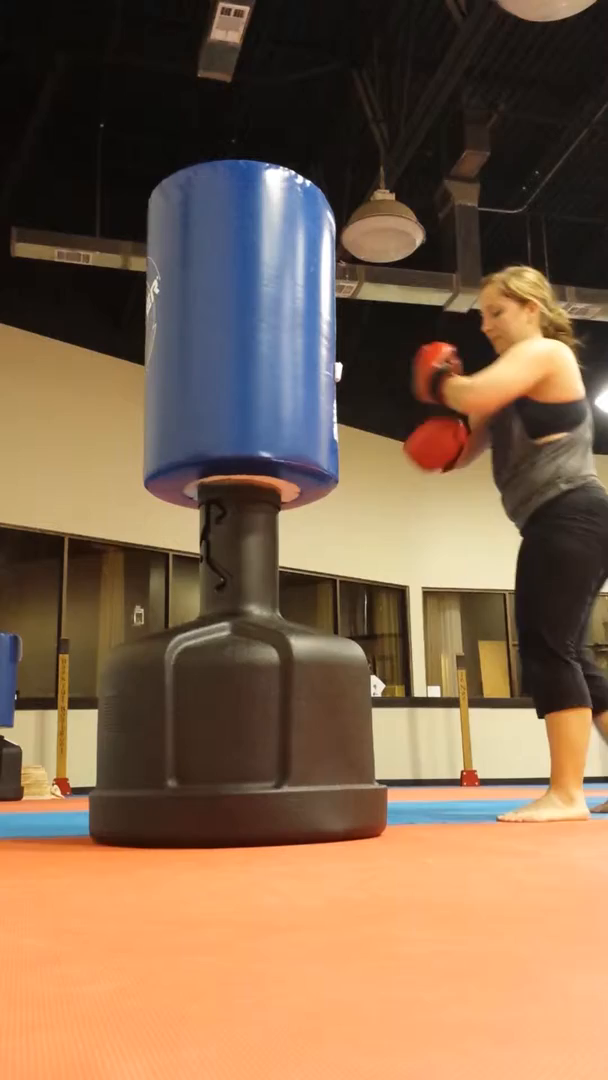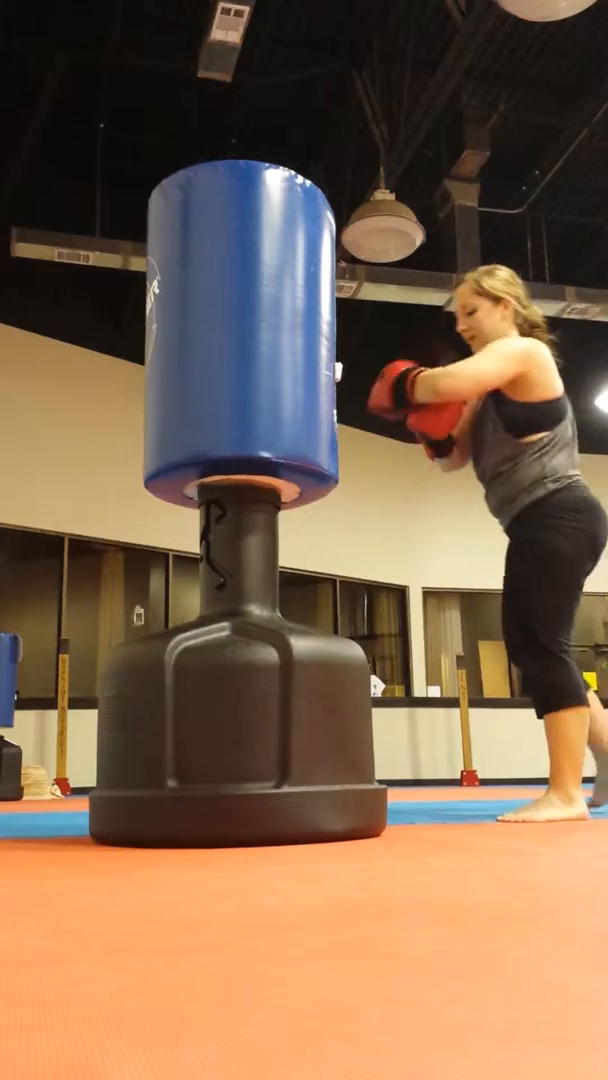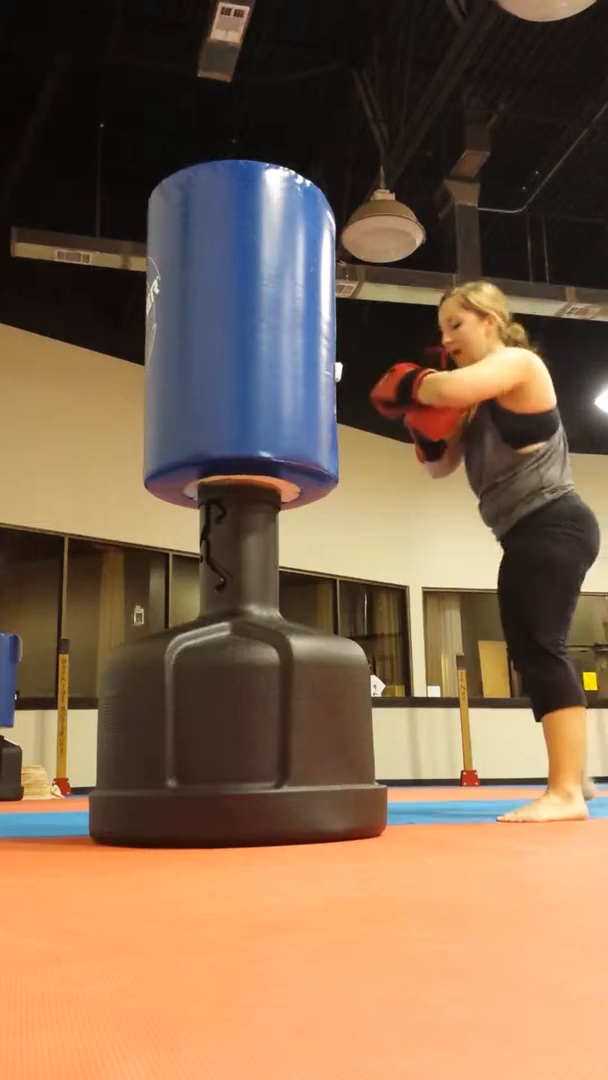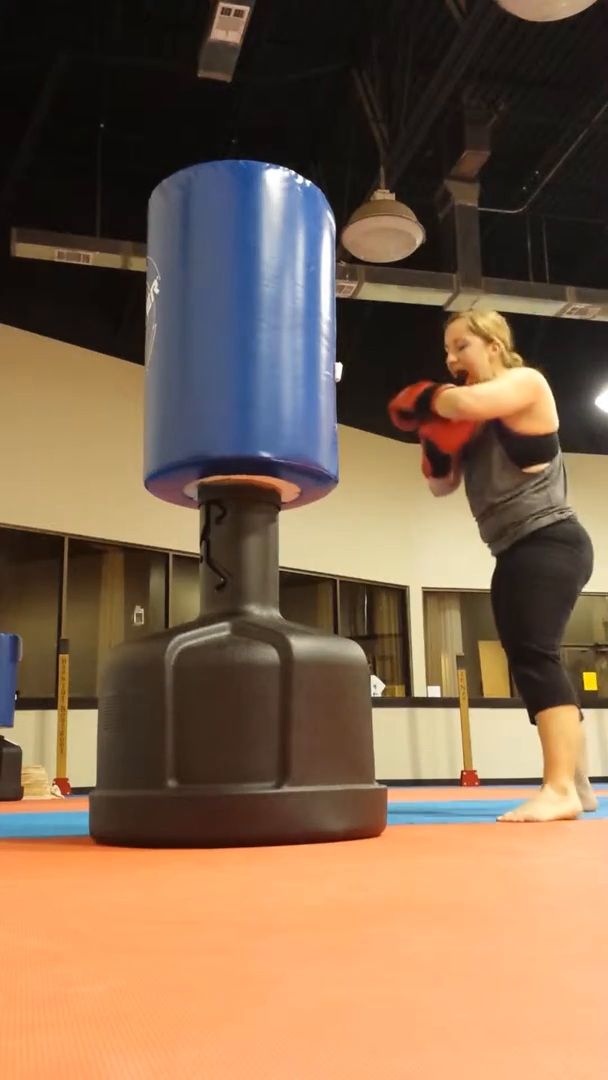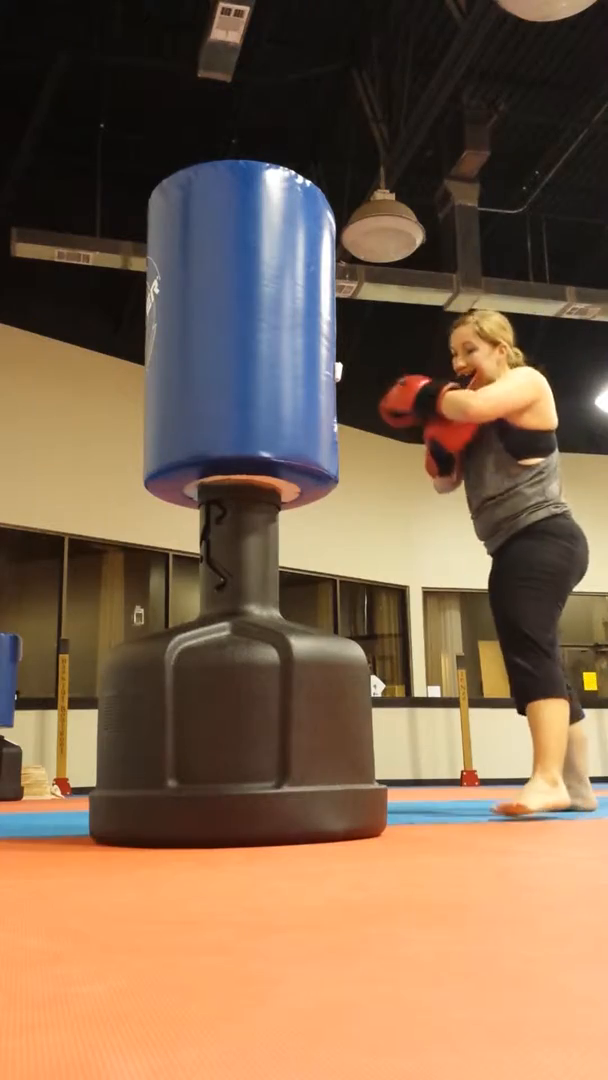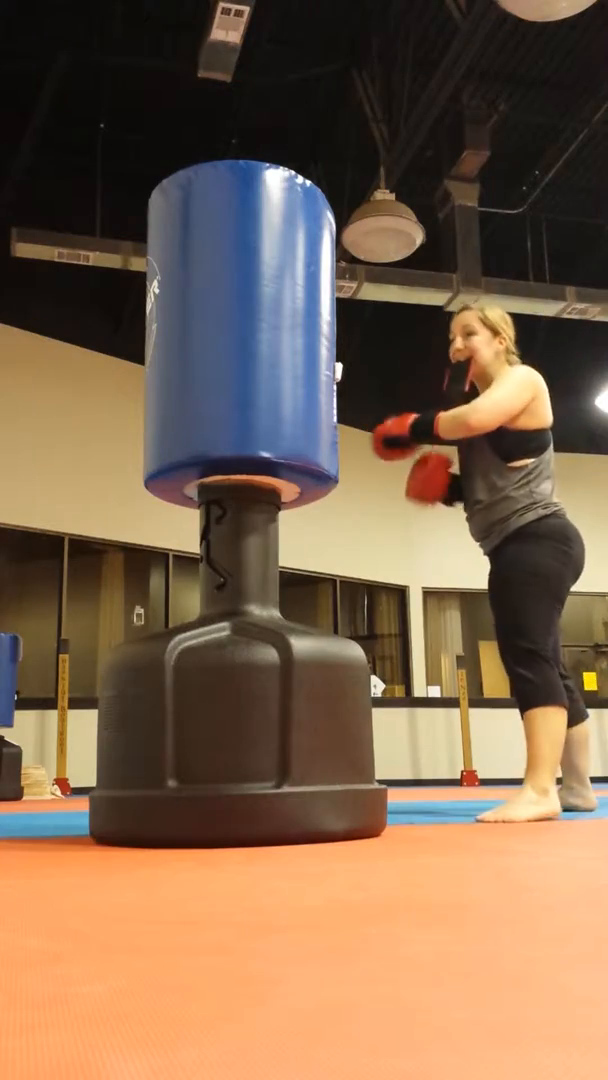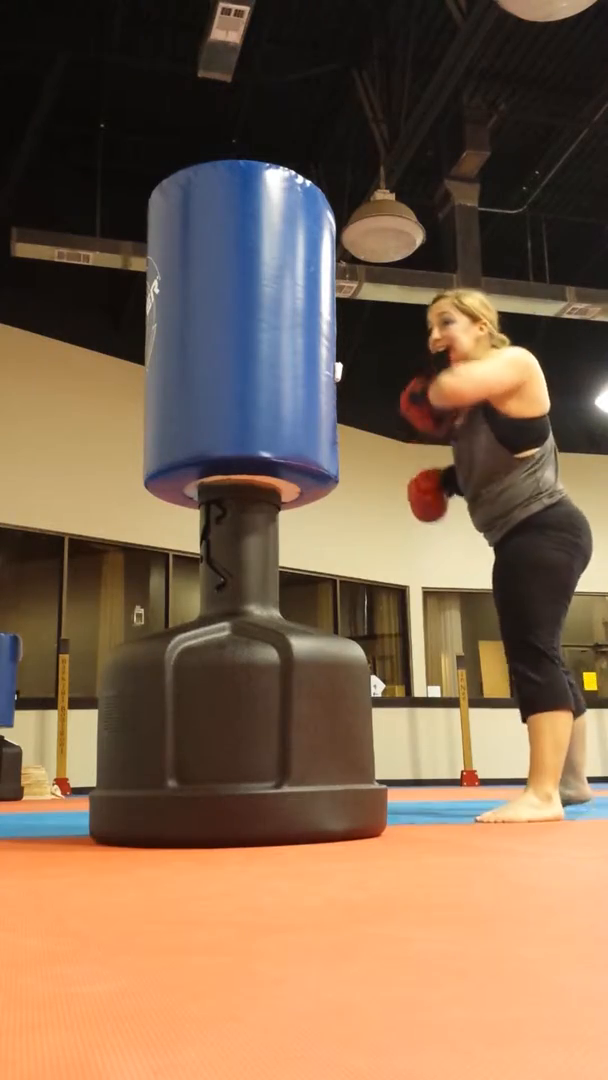
dt=0.2s
person 1, frame 1
left shoulder: (544, 353)
right shoulder: (515, 380)
left elbow: (473, 395)
right elbow: (467, 444)
left wrist: (439, 378)
left knee: (547, 650)
person 1, frame 2
left shoulder: (522, 351)
right shoulder: (490, 385)
left elbow: (445, 384)
right elbow: (454, 458)
left wrist: (401, 386)
right wrist: (430, 425)
left hip: (556, 520)
right hip: (544, 527)
left knee: (541, 647)
right knee: (532, 646)
person 1, frame 3
left shoulder: (517, 362)
right shoulder: (475, 399)
left elbow: (450, 388)
right elbow: (440, 465)
left wrist: (409, 385)
left hip: (552, 529)
right hip: (528, 536)
left knee: (539, 649)
right knee: (533, 651)
left ankle: (564, 792)
right ankle: (579, 779)
person 1, frame 4
left shoulder: (526, 383)
right shoulder: (474, 421)
left elbow: (465, 402)
right elbow: (440, 484)
left wrist: (427, 397)
left hip: (549, 545)
right hip: (519, 552)
left knee: (534, 656)
right knee: (537, 661)
left ankle: (559, 789)
right ankle: (577, 787)
person 1, frame 5
left shoulder: (526, 381)
right shoulder: (478, 418)
left elbow: (473, 406)
right elbow: (444, 481)
left wrist: (421, 397)
right wrist: (446, 441)
left hip: (545, 540)
right hip: (515, 549)
left knee: (529, 647)
right knee: (538, 654)
left ankle: (548, 780)
right ankle: (578, 786)
person 1, frame 6
left shoulder: (521, 379)
right shoulder: (481, 399)
left elbow: (472, 419)
right elbow: (483, 482)
left wrist: (413, 430)
right wrist: (444, 484)
left hip: (538, 541)
right hip: (513, 549)
left knee: (527, 654)
right knee: (545, 664)
left ankle: (538, 790)
right ankle: (576, 786)
person 1, frame 7
left shoulder: (514, 363)
right shoulder: (471, 397)
left elbow: (449, 385)
left wrist: (424, 400)
right wrist: (445, 482)
left hip: (544, 532)
right hip: (519, 539)
left knee: (530, 652)
right knee: (541, 658)
left ankle: (541, 793)
right ankle: (573, 780)
